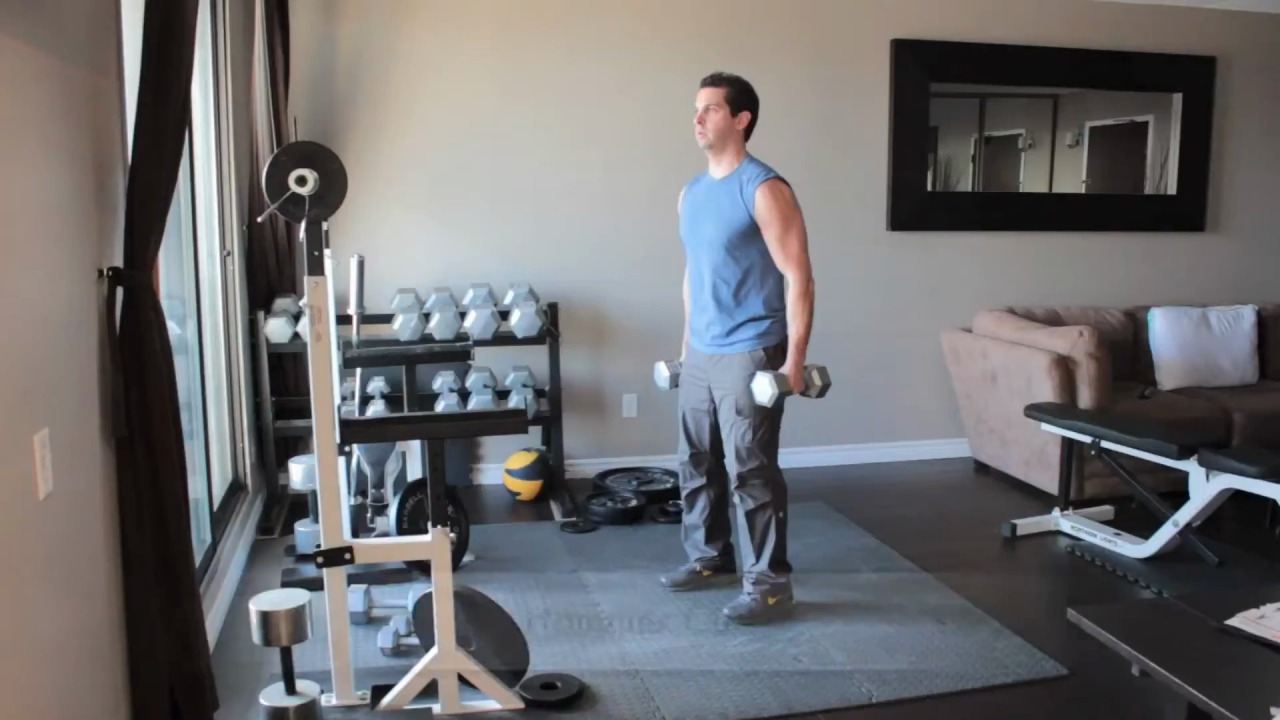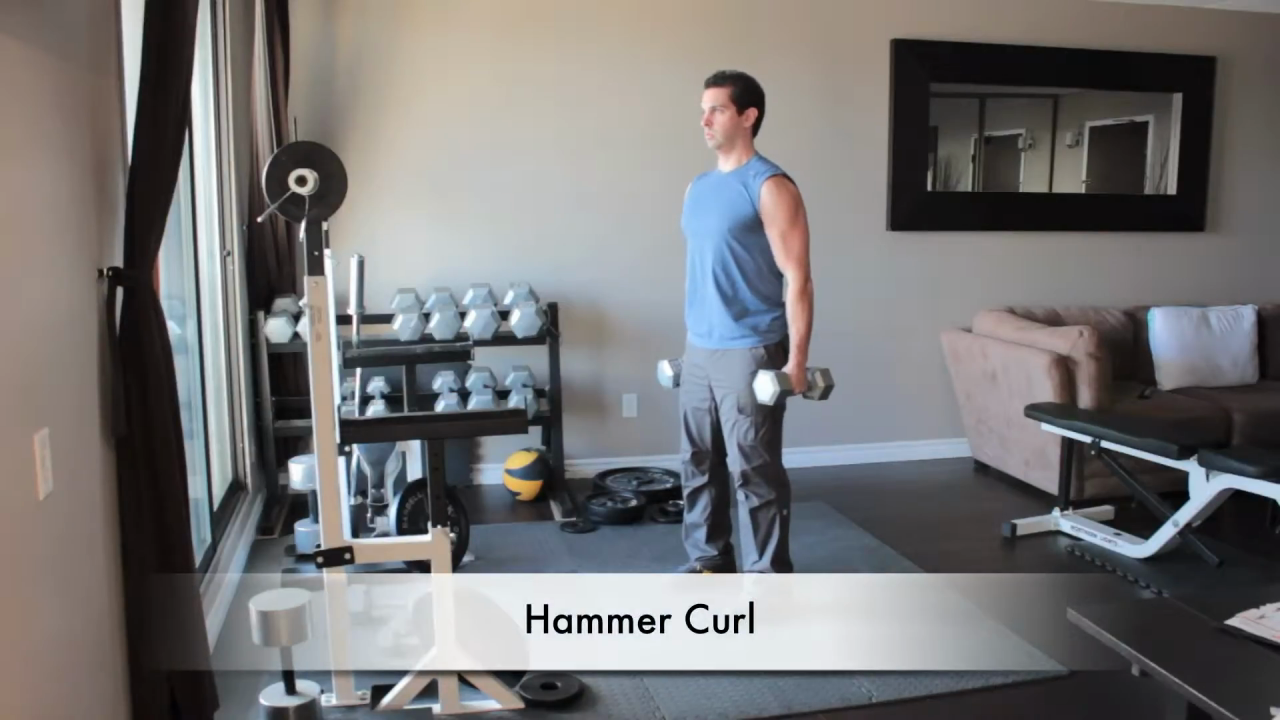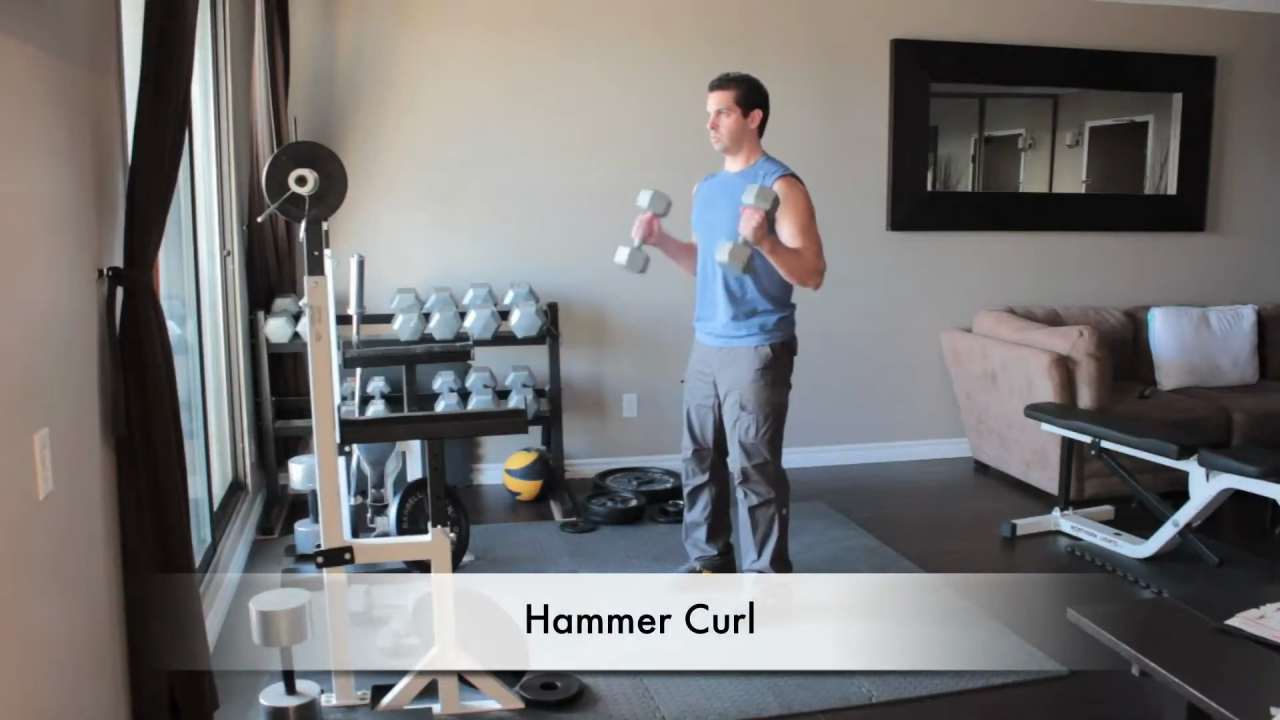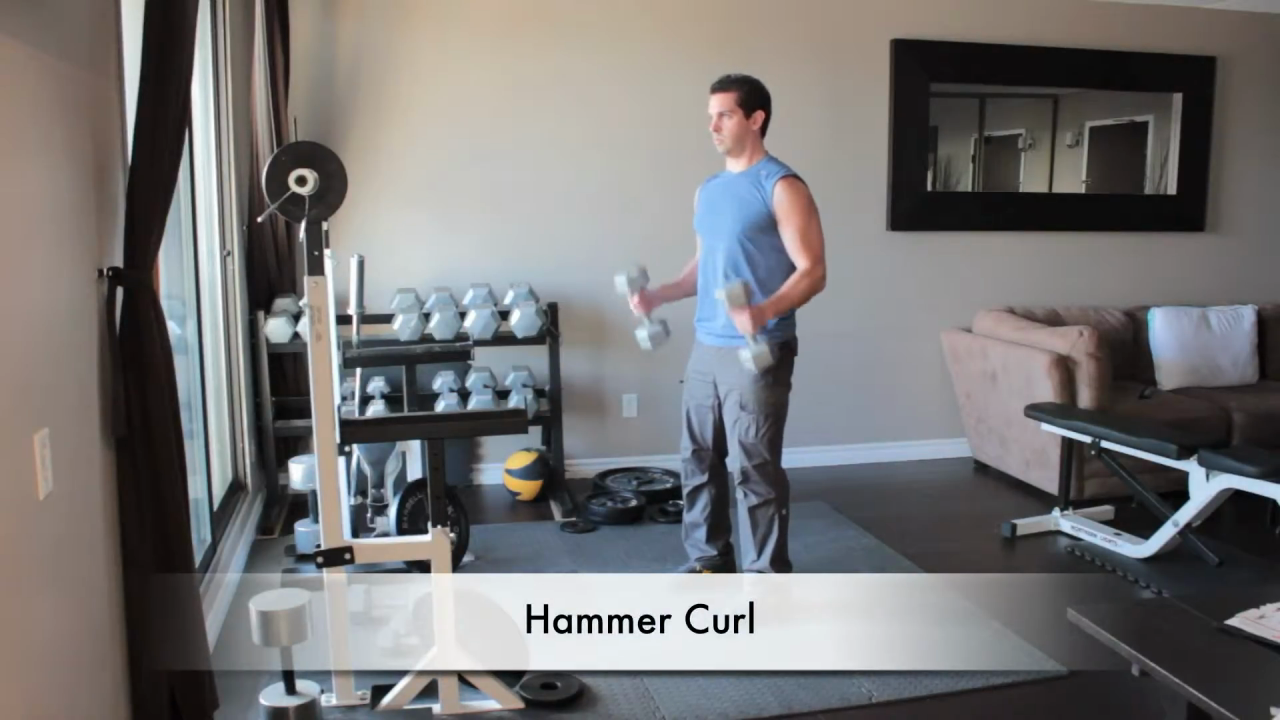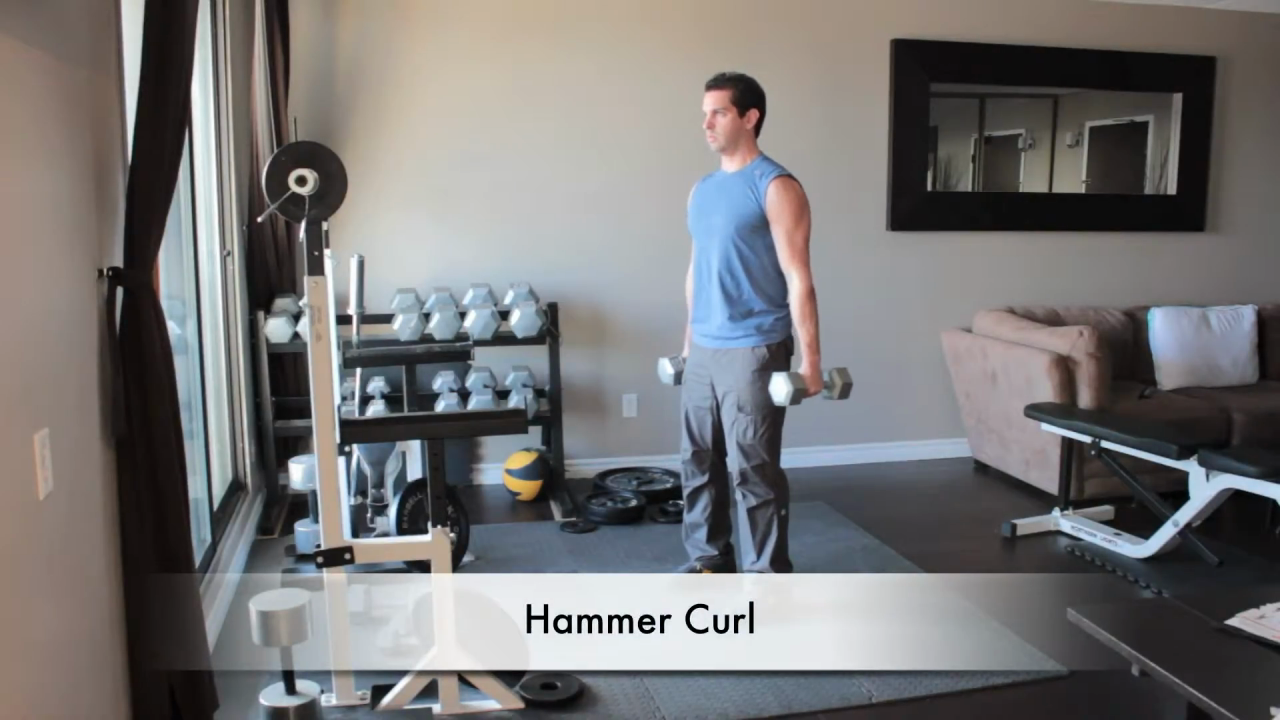
dt=1s
person 1, frame 1
left shoulder: (765, 190)
right shoulder: (691, 193)
left elbow: (798, 278)
left wrist: (795, 359)
left hip: (750, 356)
right hip: (701, 355)
left knee: (751, 473)
right knee: (697, 466)
left ankle: (770, 582)
right ankle: (710, 556)
person 1, frame 2
left shoulder: (771, 187)
right shoulder: (698, 187)
left elbow: (797, 278)
left wrist: (796, 359)
left hip: (750, 354)
right hip: (698, 351)
left knee: (754, 471)
right knee: (699, 464)
left ankle: (768, 577)
right ankle: (709, 558)
person 1, frame 3
left shoulder: (780, 185)
right shoulder: (706, 188)
left elbow: (813, 272)
left wrist: (765, 241)
right wrist: (661, 240)
left hip: (757, 350)
right hip: (706, 345)
left knee: (754, 468)
right knee: (699, 460)
left ankle: (765, 576)
right ankle: (708, 559)
person 1, frame 4
left shoulder: (782, 187)
right shoulder: (708, 190)
left elbow: (813, 272)
left wrist: (766, 311)
right wrist: (658, 294)
right hip: (706, 347)
left knee: (754, 469)
right knee: (698, 460)
left ankle: (766, 575)
right ankle: (709, 559)
person 1, frame 5
left shoulder: (776, 187)
right shoulder: (702, 189)
left elbow: (798, 278)
left wrist: (809, 359)
right wrist: (689, 341)
left hip: (753, 352)
right hip: (702, 350)
left knee: (753, 470)
right knee: (698, 462)
left ankle: (766, 575)
right ankle: (709, 559)
